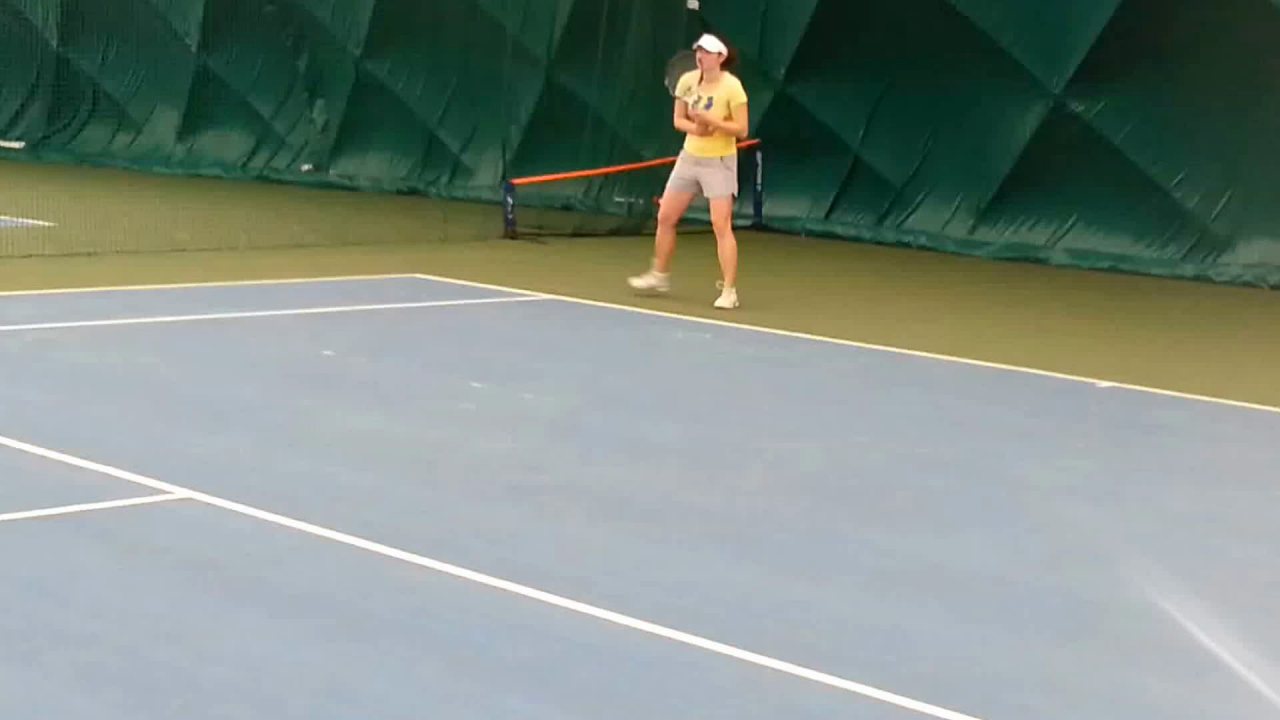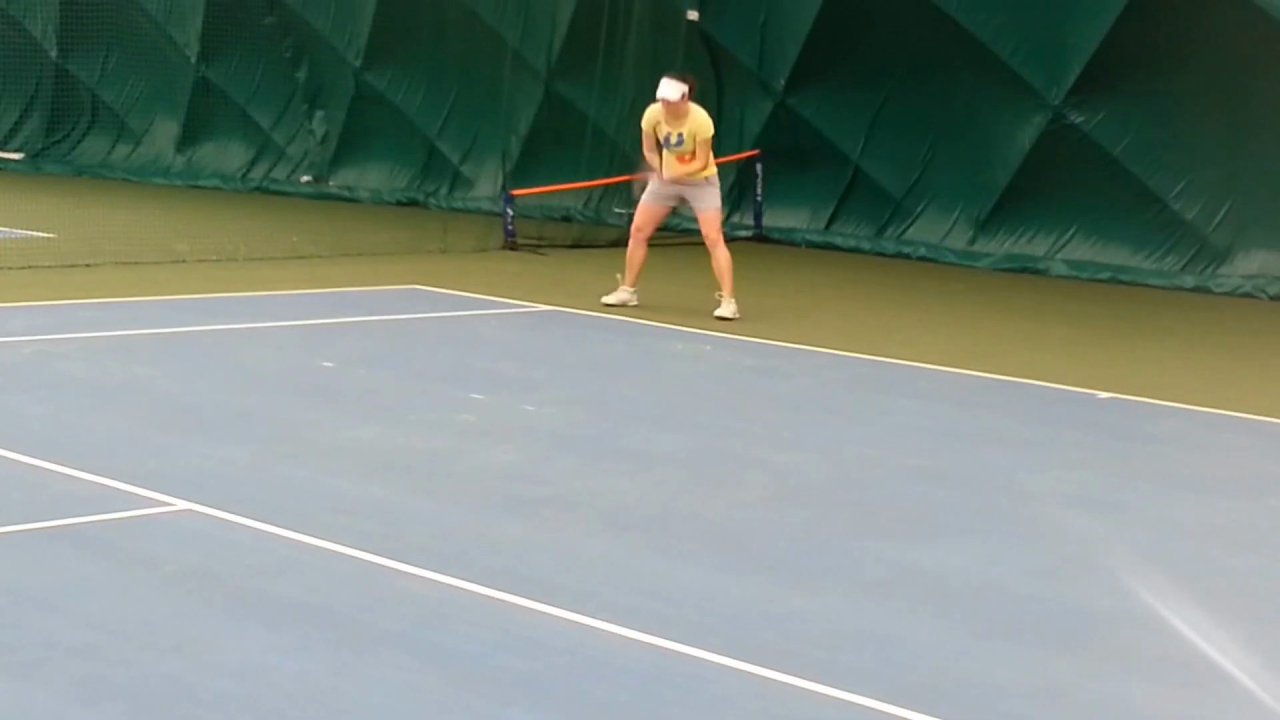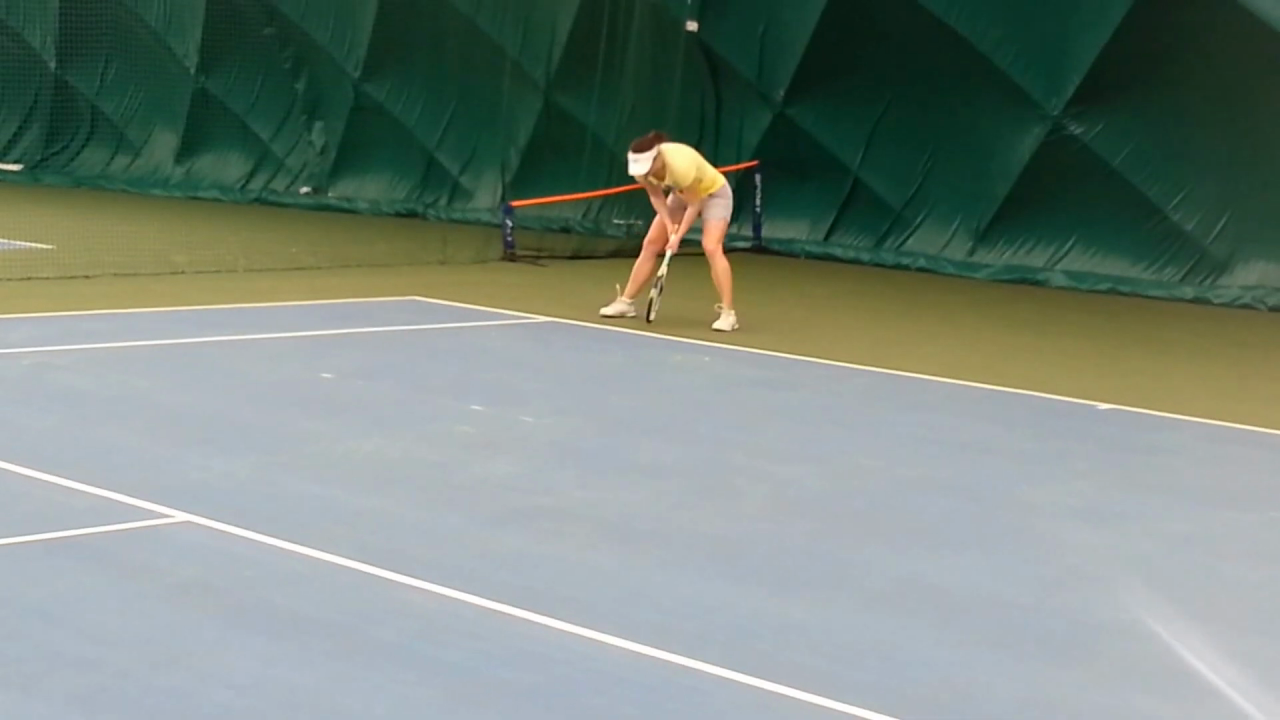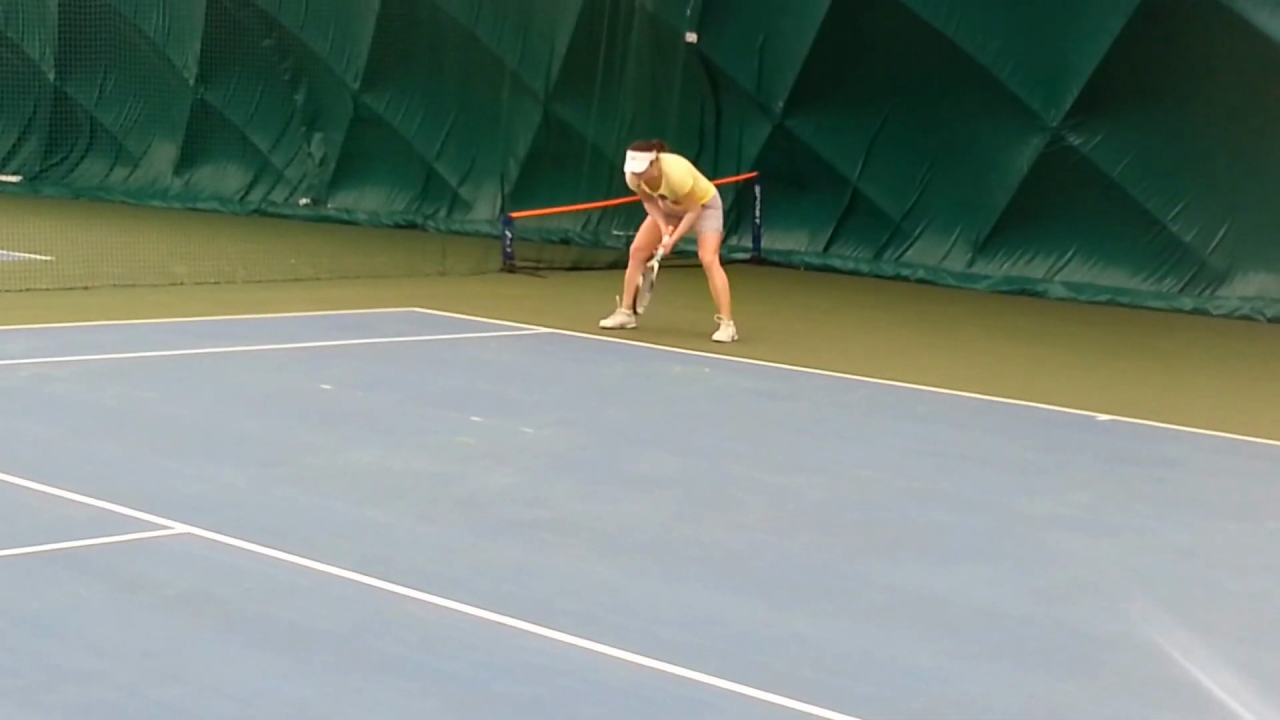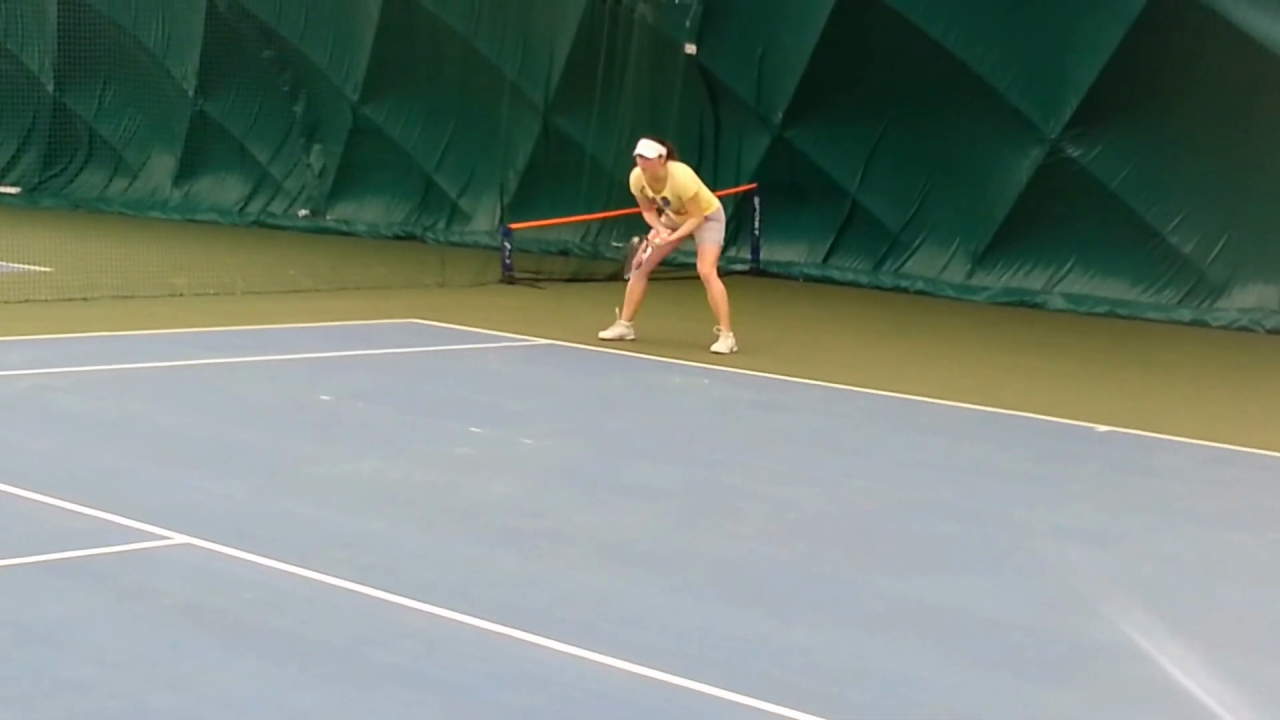
dt=0.4s
person 1, frame 1
left shoulder: (732, 87)
right shoulder: (687, 81)
left elbow: (742, 129)
left wrist: (711, 119)
right wrist: (695, 127)
left hip: (719, 162)
right hip: (689, 158)
left knee: (721, 225)
right knee: (666, 217)
left ankle: (729, 290)
right ankle: (659, 276)
person 1, frame 2
left shoulder: (699, 119)
right shoulder: (652, 115)
left elbow: (702, 163)
right elbow: (649, 151)
left wrist: (675, 175)
right wrist: (659, 171)
left hip: (702, 180)
right hip: (666, 175)
left knee: (713, 237)
right knee: (639, 229)
left ankle: (728, 301)
right ankle: (628, 290)
person 1, frame 3
left shoulder: (679, 165)
right shoulder: (640, 166)
left elbow: (695, 203)
right elbow: (656, 196)
left wrist: (678, 237)
right wrist: (669, 222)
left hip: (714, 193)
right hip: (682, 195)
left knee: (711, 248)
right knee: (651, 244)
left ankle: (728, 313)
right ankle: (626, 301)
person 1, frame 4
left shoulder: (676, 173)
right shoulder: (632, 175)
left elbow: (694, 210)
right elbow: (649, 201)
left wrist: (673, 239)
right wrist: (662, 225)
left hip: (703, 203)
right hip: (670, 205)
left knee: (709, 260)
right knee: (637, 251)
left ankle: (727, 324)
right ankle: (626, 313)
person 1, frame 5
left shoulder: (681, 177)
right shoulder: (637, 178)
left elbow: (696, 218)
right elbow: (648, 212)
left wrist: (672, 238)
right wrist: (660, 229)
left hip: (707, 217)
right hip: (674, 217)
left knee: (706, 271)
right knee: (639, 264)
left ankle: (726, 335)
right ankle: (625, 324)
